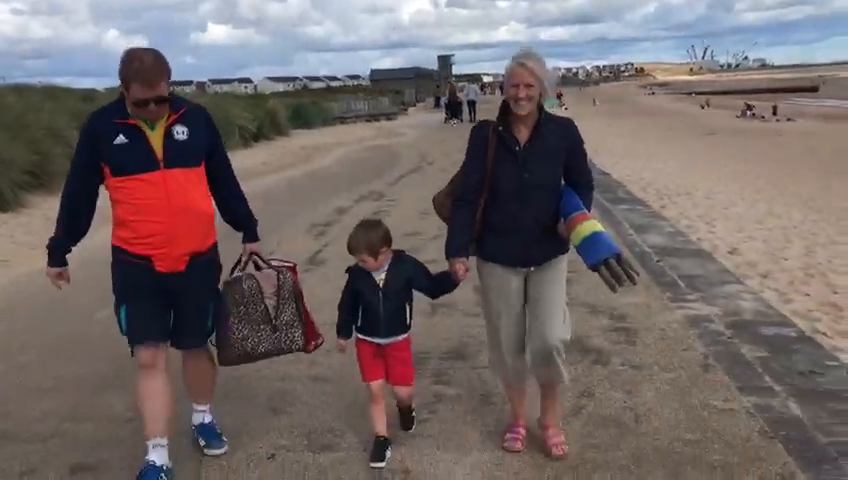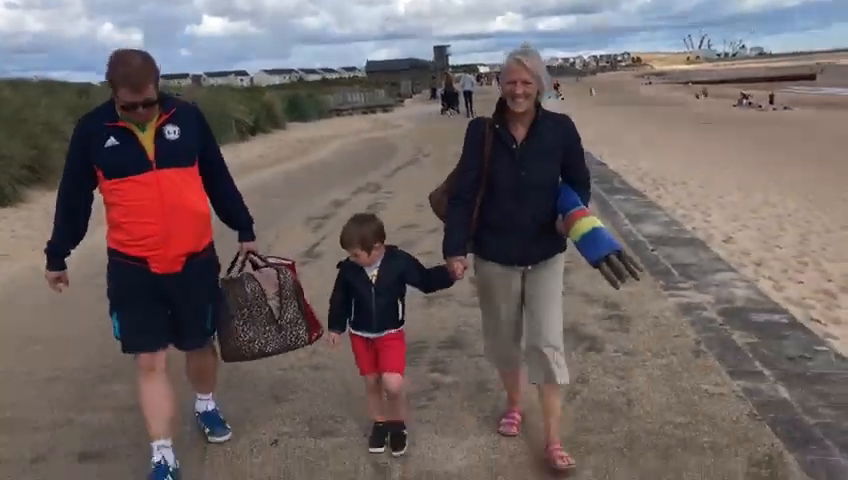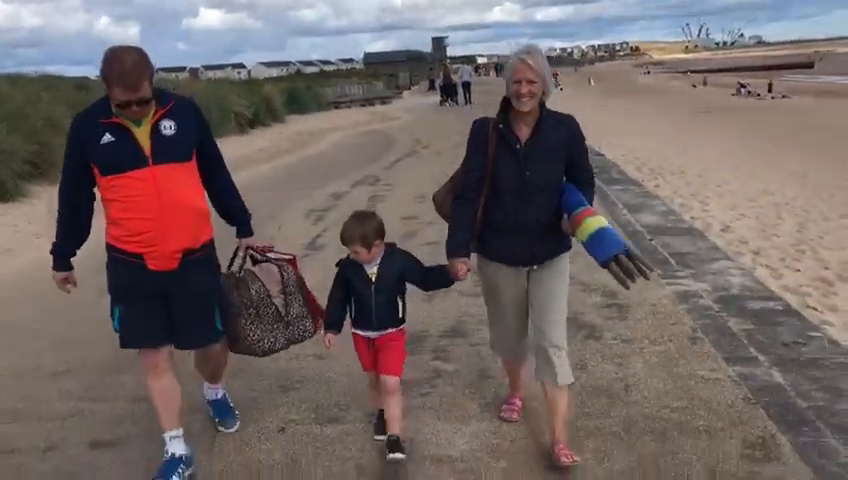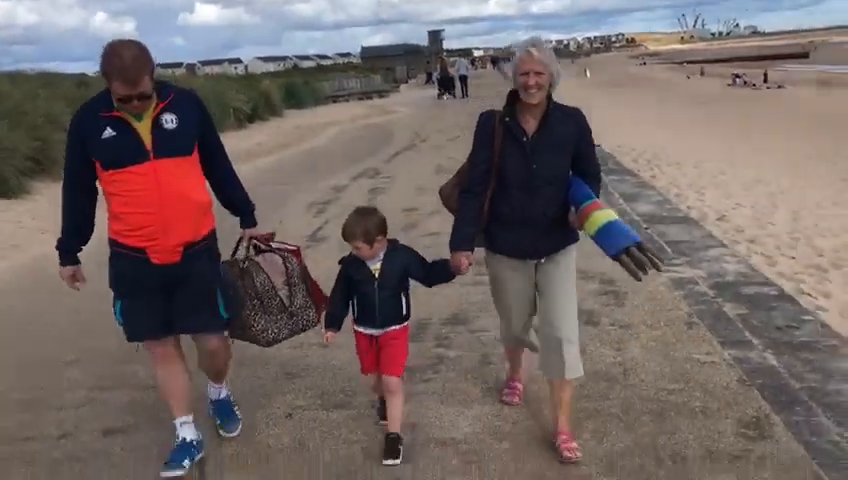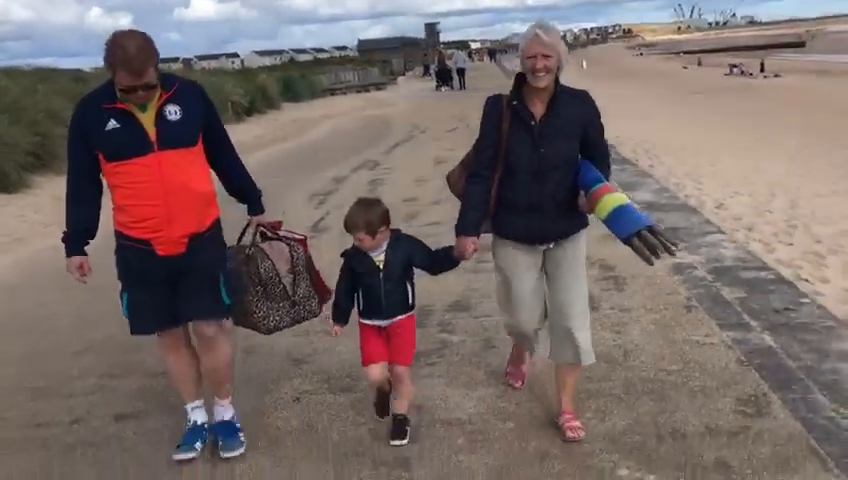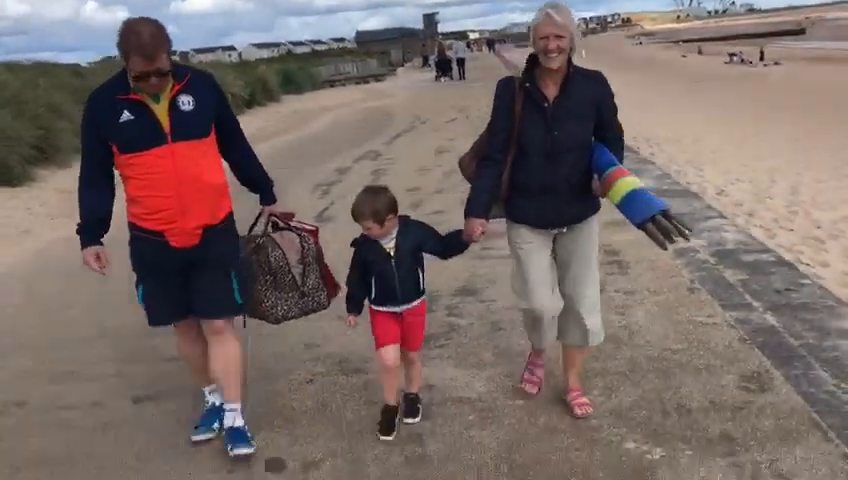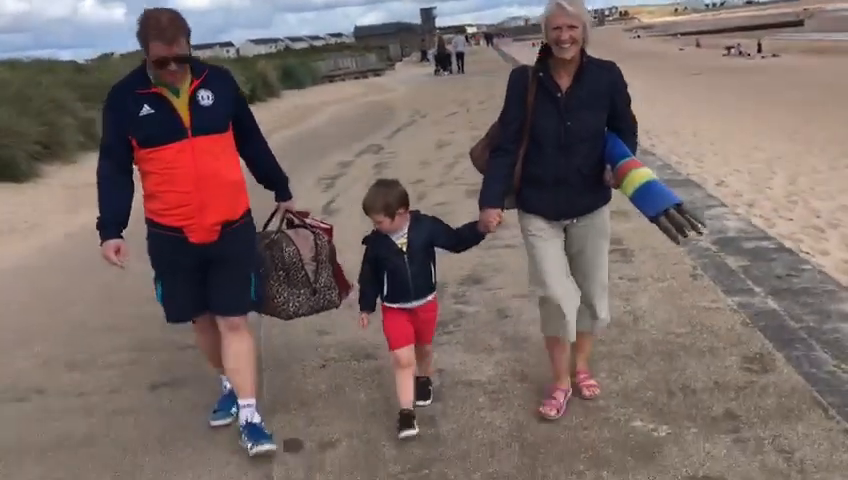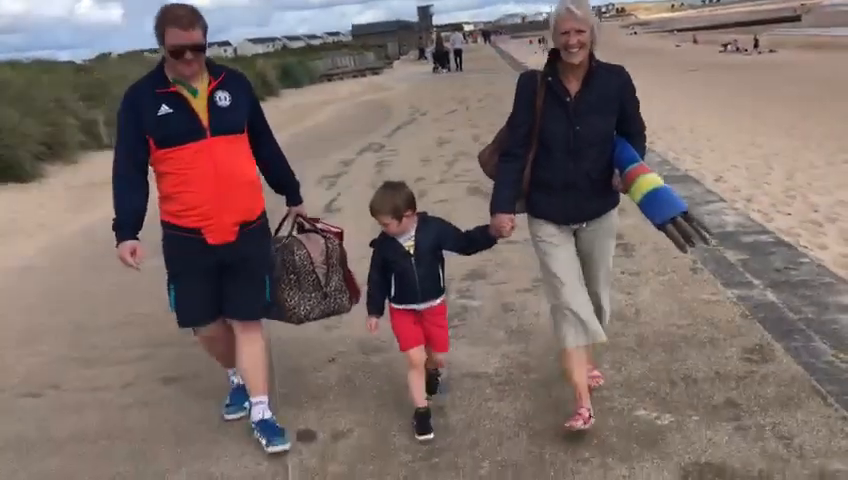
dt=0.1s
person 1, frame 1
left shoulder: (196, 119)
right shoulder: (101, 128)
left elbow: (223, 181)
right elbow: (79, 194)
left wrist: (248, 232)
right wrist: (58, 252)
left hip: (198, 259)
right hip: (136, 264)
left knee: (196, 346)
right knee: (148, 358)
left ankle: (203, 419)
person 1, frame 2
left shoulder: (187, 117)
right shoulder: (91, 131)
left elbow: (217, 179)
right elbow: (73, 198)
left wrist: (244, 230)
right wrist: (57, 256)
left hip: (195, 260)
right hip: (131, 268)
left knee: (200, 346)
right knee: (149, 361)
left ankle: (205, 404)
person 1, frame 3
left shoulder: (184, 112)
right shoulder: (88, 128)
left elbow: (216, 175)
right elbow: (74, 197)
left wrist: (242, 226)
right wrist: (63, 256)
left hip: (194, 256)
right hip: (130, 265)
left knee: (211, 344)
right knee: (154, 358)
left ankle: (214, 391)
person 1, frame 4
left shoulder: (185, 105)
right shoulder: (88, 122)
left elbow: (218, 166)
right elbow: (78, 191)
left wrist: (246, 217)
right wrist: (69, 252)
left hip: (196, 248)
right hip: (133, 258)
left knee: (211, 340)
right knee: (160, 346)
left ankle: (219, 391)
right ankle: (186, 434)
person 1, frame 5
left shoulder: (189, 96)
right shoulder: (91, 114)
left elbow: (222, 155)
right elbow: (82, 183)
left wrist: (254, 204)
right wrist: (76, 244)
left hip: (201, 239)
right hip: (140, 249)
left knee: (211, 331)
right knee: (170, 335)
left ankle: (225, 413)
right ankle: (198, 418)
person 1, frame 6
left shoulder: (202, 87)
right shoulder: (104, 104)
left elbow: (235, 145)
right elbow: (95, 174)
left wrist: (266, 195)
right wrist: (92, 235)
left hip: (215, 231)
right hip: (153, 240)
left knee: (220, 325)
right knee: (185, 325)
left ankle: (234, 423)
right ankle: (213, 401)
person 1, frame 7
left shoulder: (219, 82)
right shoulder: (124, 99)
left elbow: (251, 143)
right elbow: (113, 169)
left wrist: (281, 191)
right wrist: (111, 229)
left hip: (233, 228)
right hip: (171, 235)
left knee: (234, 321)
right knee: (202, 319)
left ankle: (250, 418)
right ankle: (229, 387)
person 1, frame 8
left shoulder: (234, 84)
right shoulder: (141, 99)
left elbow: (265, 146)
right elbow: (129, 170)
left wrist: (292, 196)
right wrist: (127, 231)
left hip: (249, 230)
right hip: (186, 238)
left knee: (247, 322)
right knee: (208, 328)
left ankle: (260, 413)
right ankle: (238, 375)
person 2, frame 1
left shoulder: (563, 132)
right shoulder: (485, 135)
left elbow: (582, 185)
right elbow: (467, 195)
right wrist: (457, 251)
left hip: (548, 255)
right hip: (496, 258)
left knee: (550, 338)
right knee: (506, 340)
left ankle: (551, 420)
right ankle: (518, 417)
person 2, frame 2
left shoulder: (560, 129)
right shoulder: (481, 132)
left elbow: (579, 183)
right elbow: (463, 193)
left wrist: (572, 216)
right wrist: (454, 248)
left hip: (545, 254)
right hip: (494, 255)
left knee: (547, 341)
right knee: (504, 335)
left ankle: (553, 440)
right ankle: (514, 403)
person 2, frame 3
left shoulder: (565, 129)
right shoulder: (485, 131)
left elbow: (583, 182)
right elbow: (467, 193)
right wrist: (457, 249)
left hip: (551, 253)
right hip: (498, 254)
left knee: (551, 339)
right knee: (508, 331)
left ankle: (559, 439)
right ankle: (515, 390)
person 2, frame 4
left shoulder: (571, 122)
right shoulder: (492, 125)
left elbow: (589, 175)
right elbow: (474, 187)
left wrist: (585, 208)
right wrist: (462, 243)
left hip: (558, 247)
right hip: (506, 249)
left knee: (560, 333)
right knee: (515, 323)
left ankle: (563, 427)
right ankle: (516, 371)
person 2, frame 5
left shoulder: (580, 105)
right shoulder: (499, 109)
left elbow: (598, 159)
right elbow: (481, 171)
right wrist: (468, 229)
left hip: (567, 232)
right hip: (513, 234)
left knee: (571, 320)
right knee: (523, 317)
left ankle: (566, 407)
right ankle: (520, 352)
person 2, frame 6
left shoulder: (593, 86)
right shoulder: (512, 91)
left elbow: (612, 142)
right elbow: (493, 153)
right wrist: (477, 211)
left hip: (580, 216)
right hip: (526, 219)
left knee: (581, 303)
right knee: (538, 304)
left ankle: (573, 383)
right ankle: (537, 355)
person 2, frame 7
left shoulder: (606, 76)
right shoulder: (524, 82)
left elbow: (625, 131)
right elbow: (506, 144)
right wrist: (491, 201)
left hip: (591, 206)
right hip: (538, 209)
left knee: (591, 291)
right knee: (555, 295)
left ankle: (580, 366)
right ankle: (559, 381)
person 2, frame 8
left shoulder: (615, 81)
right shoulder: (533, 86)
left elbow: (634, 136)
right elbow: (514, 149)
right wrist: (502, 206)
left hip: (599, 210)
right hip: (547, 215)
left knee: (594, 294)
right knee: (568, 302)
left ankle: (583, 359)
right ankle: (582, 403)
person 3, frame 1
left shoulder: (406, 267)
right shoulder: (356, 275)
left elbow: (433, 287)
right elbow: (348, 305)
left wrist: (453, 276)
right wrist: (343, 333)
left hip: (398, 340)
right hip: (367, 342)
left knee: (403, 391)
right knee: (376, 392)
left ankle: (405, 408)
right ankle: (381, 438)
person 3, frame 2
left shoulder: (399, 262)
right shoulder: (348, 270)
left elbow: (426, 281)
right elbow: (339, 301)
left wrist: (449, 273)
right wrist: (335, 327)
left hip: (391, 334)
right hip: (361, 336)
left knee: (393, 383)
right knee: (373, 384)
left ankle: (397, 423)
right ankle: (379, 425)
person 3, frame 3
left shoulder: (399, 261)
right shoulder: (348, 268)
left elbow: (425, 279)
right elbow: (338, 299)
left wrist: (449, 273)
right wrist: (332, 328)
left hip: (392, 334)
right hip: (362, 335)
left knee: (390, 384)
right knee: (374, 381)
left ankle: (394, 437)
right ankle: (382, 414)
person 3, frame 4
left shoulder: (402, 256)
right shoulder: (350, 265)
left elbow: (428, 274)
right elbow: (340, 296)
left wrist: (451, 267)
right wrist: (332, 326)
left hip: (395, 330)
right hip: (365, 332)
left knee: (392, 382)
right knee: (374, 379)
left ankle: (393, 435)
right ankle: (383, 396)
person 3, frame 5
left shoulder: (405, 246)
right shoulder: (354, 257)
left elbow: (433, 263)
right elbow: (345, 289)
left wrist: (456, 253)
right wrist: (339, 319)
left hip: (402, 320)
right hip: (370, 324)
left knee: (400, 372)
right knee: (376, 376)
left ankle: (400, 417)
right ankle: (384, 390)
person 3, frame 6
left shoulder: (415, 232)
right shoulder: (364, 247)
left elbow: (443, 247)
right elbow: (357, 279)
left wrist: (465, 236)
right wrist: (353, 309)
left hip: (414, 307)
right hip: (382, 311)
left knee: (411, 357)
right knee: (388, 361)
left ankle: (412, 397)
right ankle: (390, 408)
person 3, frame 7
left shoulder: (427, 226)
right shoulder: (376, 242)
left elbow: (456, 241)
right elbow: (369, 276)
left wrist: (480, 228)
right wrist: (366, 307)
left hip: (426, 303)
right hip: (394, 308)
left knee: (424, 349)
right knee: (403, 359)
left ankle: (424, 379)
right ankle: (406, 413)
person 3, frame 8
left shoulder: (435, 229)
right shoulder: (383, 245)
left elbow: (465, 243)
right elbow: (377, 280)
left wrist: (492, 232)
right wrist: (374, 311)
left hip: (434, 305)
right hip: (402, 310)
left knee: (438, 356)
right knee: (414, 360)
left ankle: (432, 370)
right ankle: (421, 411)
